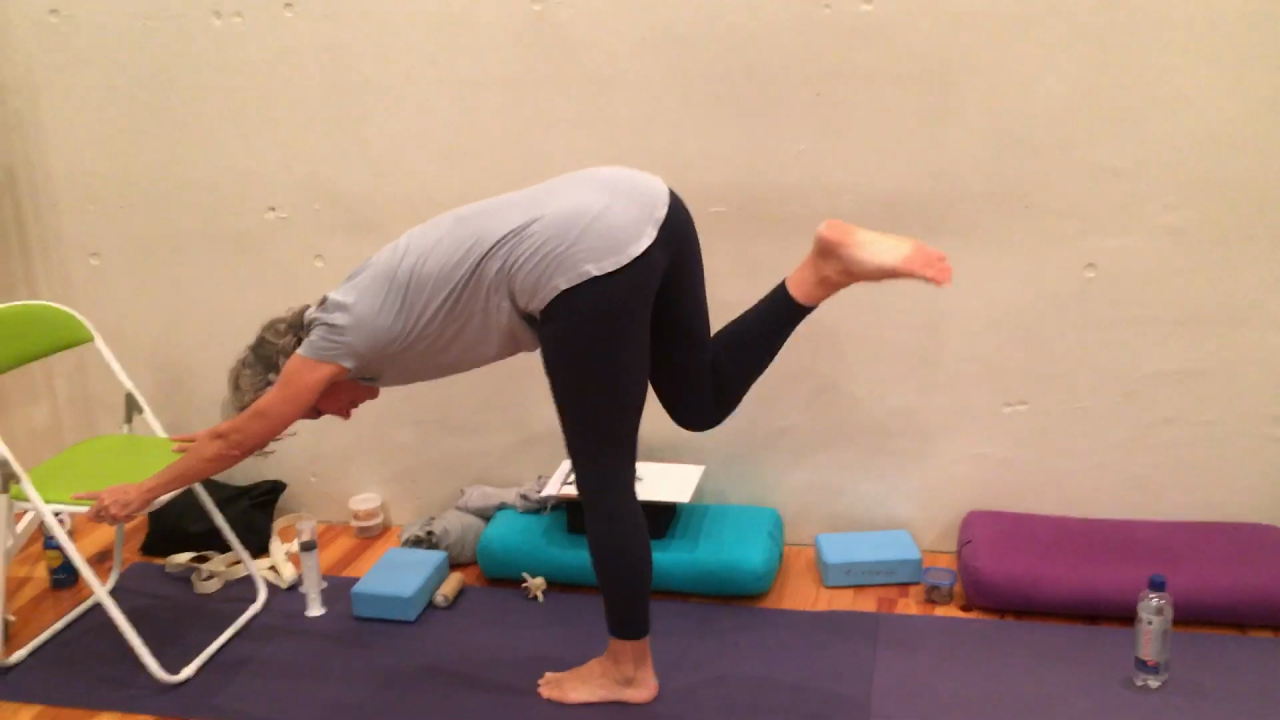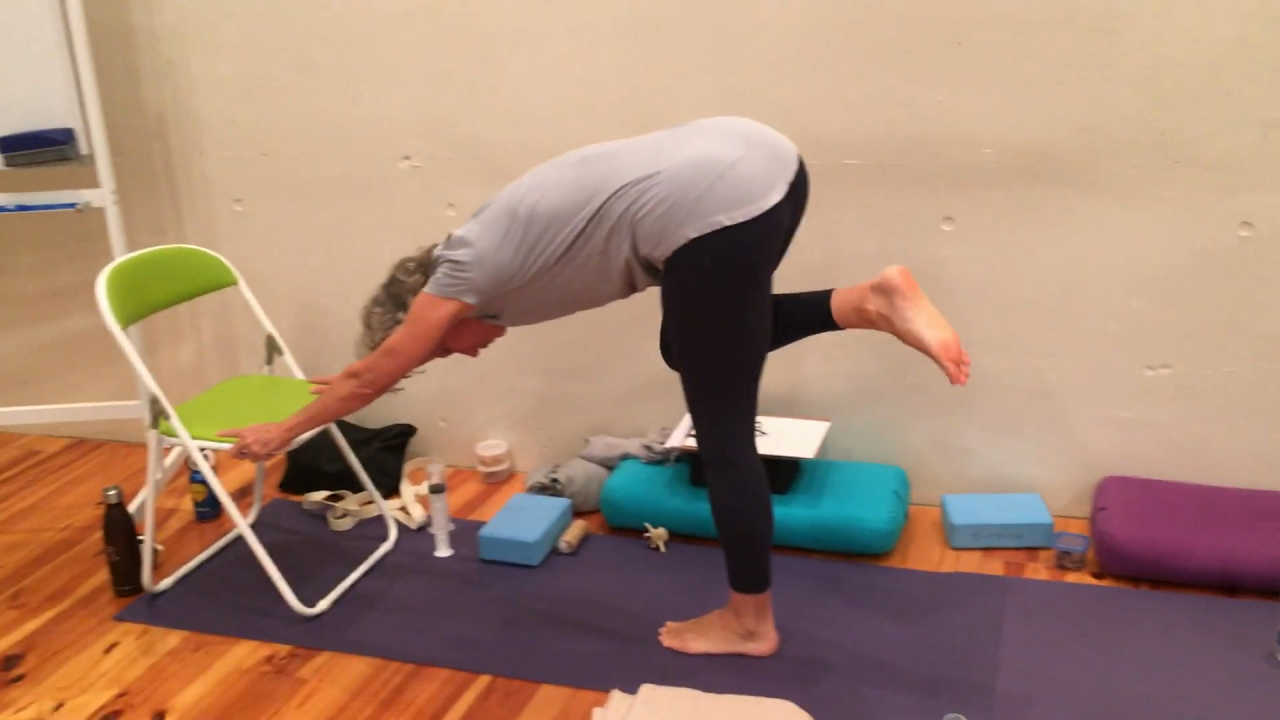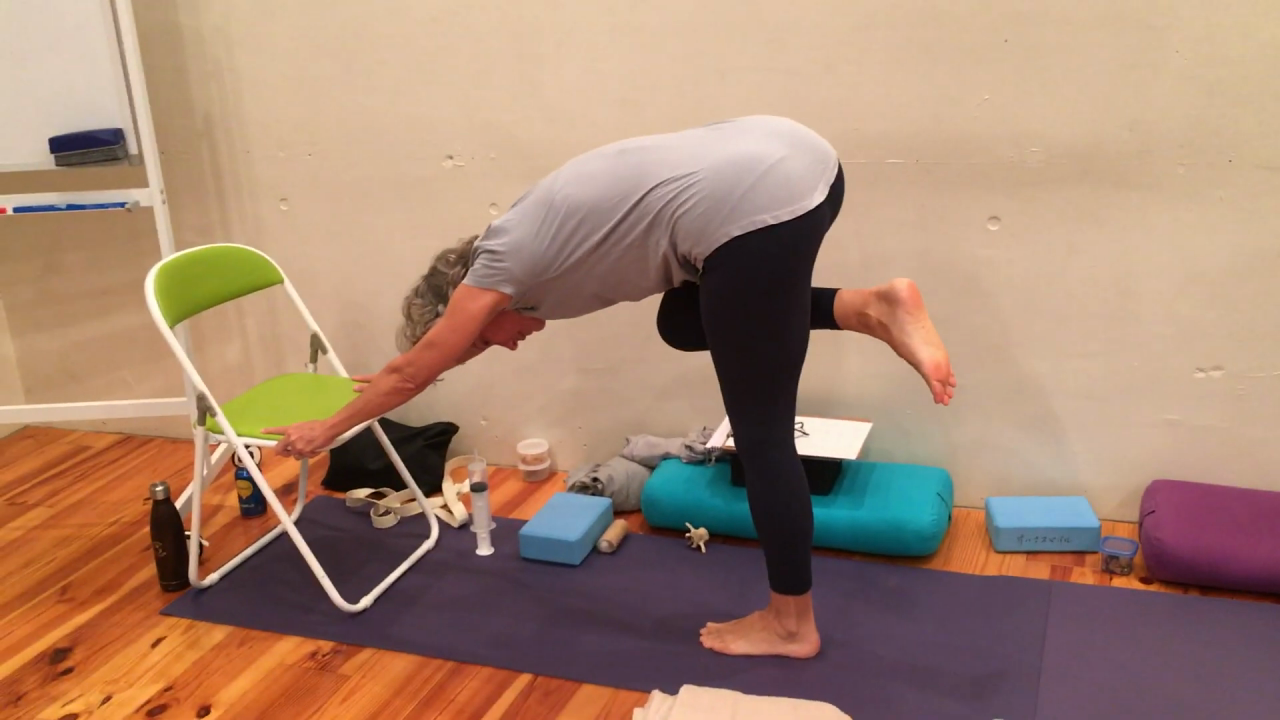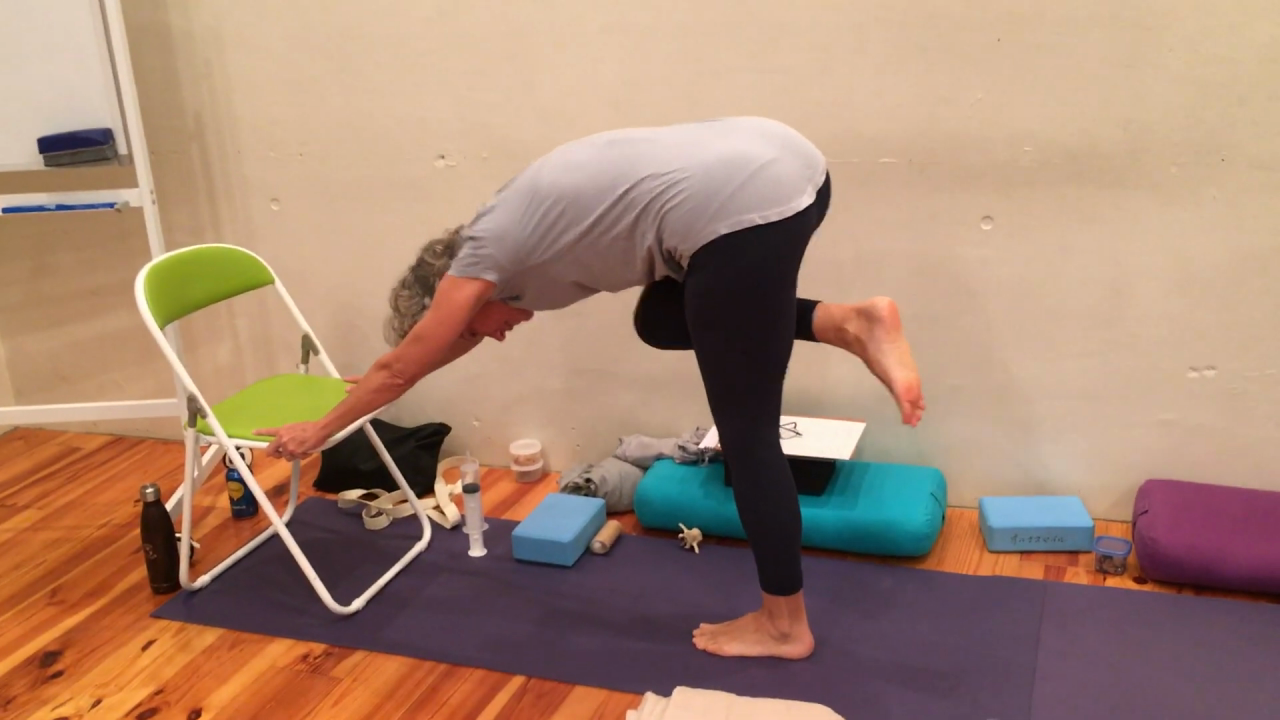
dt=0.5s
person 1, frame 1
left shoulder: (335, 339)
right shoulder: (358, 310)
left elbow: (242, 441)
left wrist: (139, 494)
right wrist: (223, 436)
left hip: (587, 260)
right hip: (637, 205)
left knee: (603, 482)
right knee: (698, 400)
left ankle: (628, 670)
right ankle: (821, 270)
person 1, frame 2
left shoulder: (461, 277)
right shoulder: (483, 249)
left elbow: (370, 377)
left wrist: (281, 433)
right wrist: (350, 382)
left hip: (710, 208)
right hip: (759, 158)
left knee: (722, 434)
right knee: (691, 350)
left ankle: (748, 622)
right ankle: (868, 302)
person 1, frame 3
left shoulder: (498, 269)
right shoulder: (526, 243)
left elbow: (412, 372)
left wrist: (325, 430)
right wrist: (401, 378)
left hip: (754, 205)
right hip: (796, 160)
left knee: (760, 433)
right knee: (684, 325)
left ankle: (790, 624)
right ankle: (871, 310)
person 1, frame 4
left shoulder: (483, 257)
right shoulder: (508, 234)
left elbow: (399, 366)
left wrist: (318, 430)
right wrist: (380, 382)
left hip: (741, 208)
right hip: (781, 161)
left knee: (744, 434)
right knee: (662, 324)
left ankle: (783, 625)
right ankle: (847, 323)
